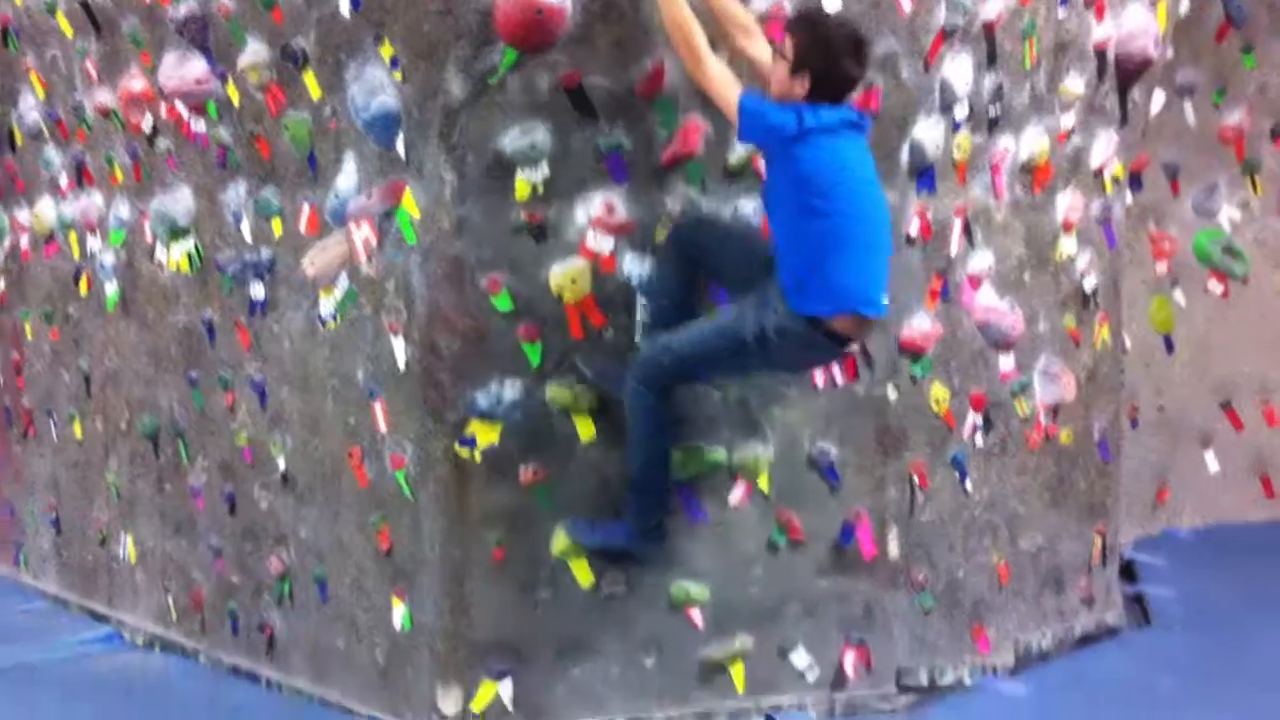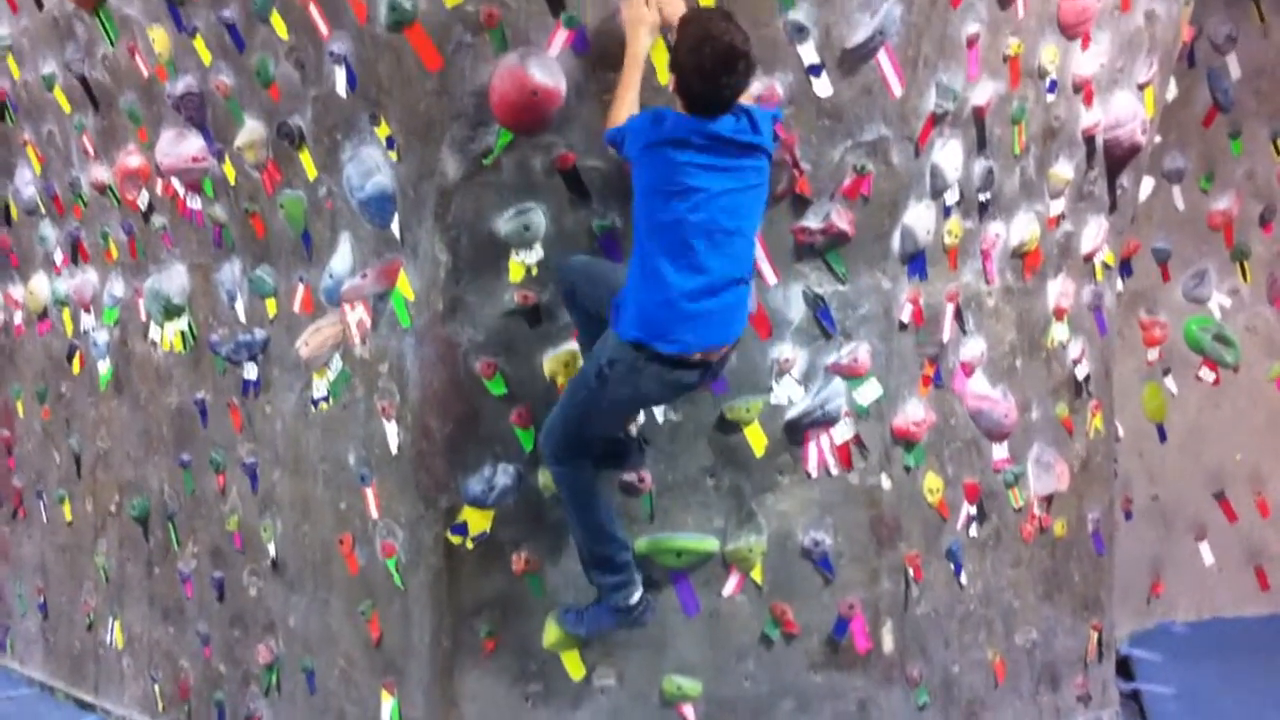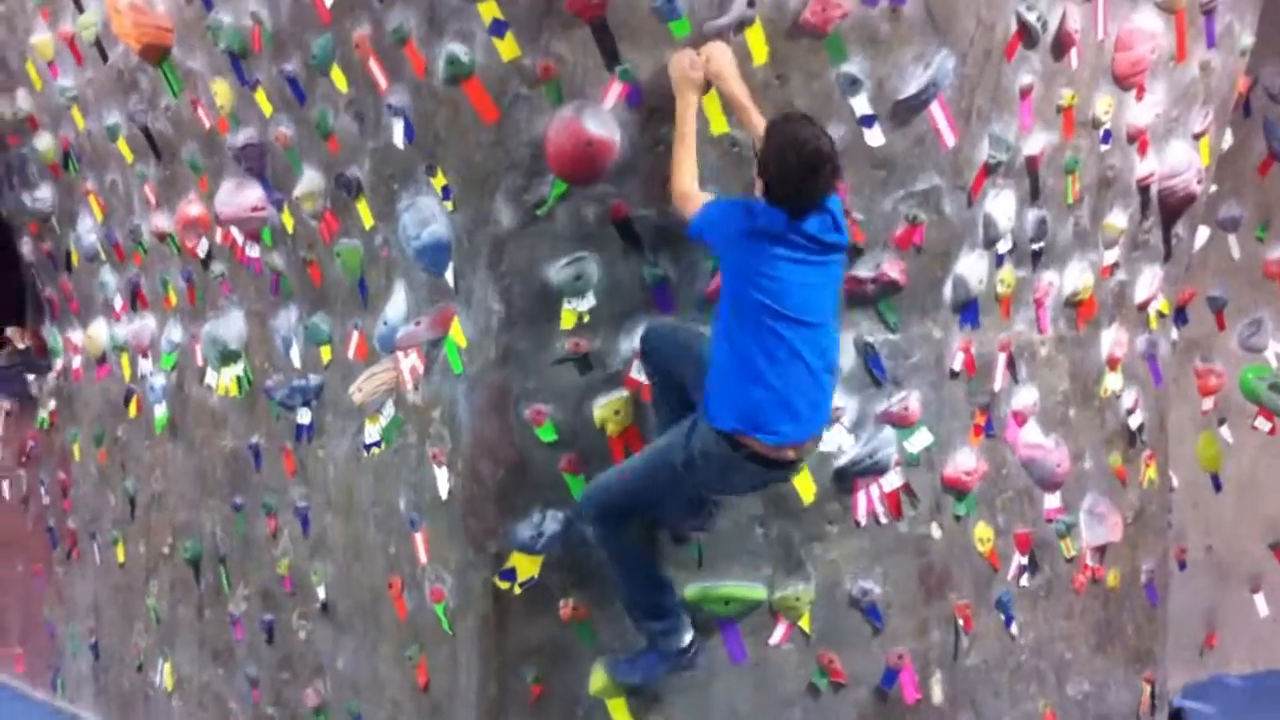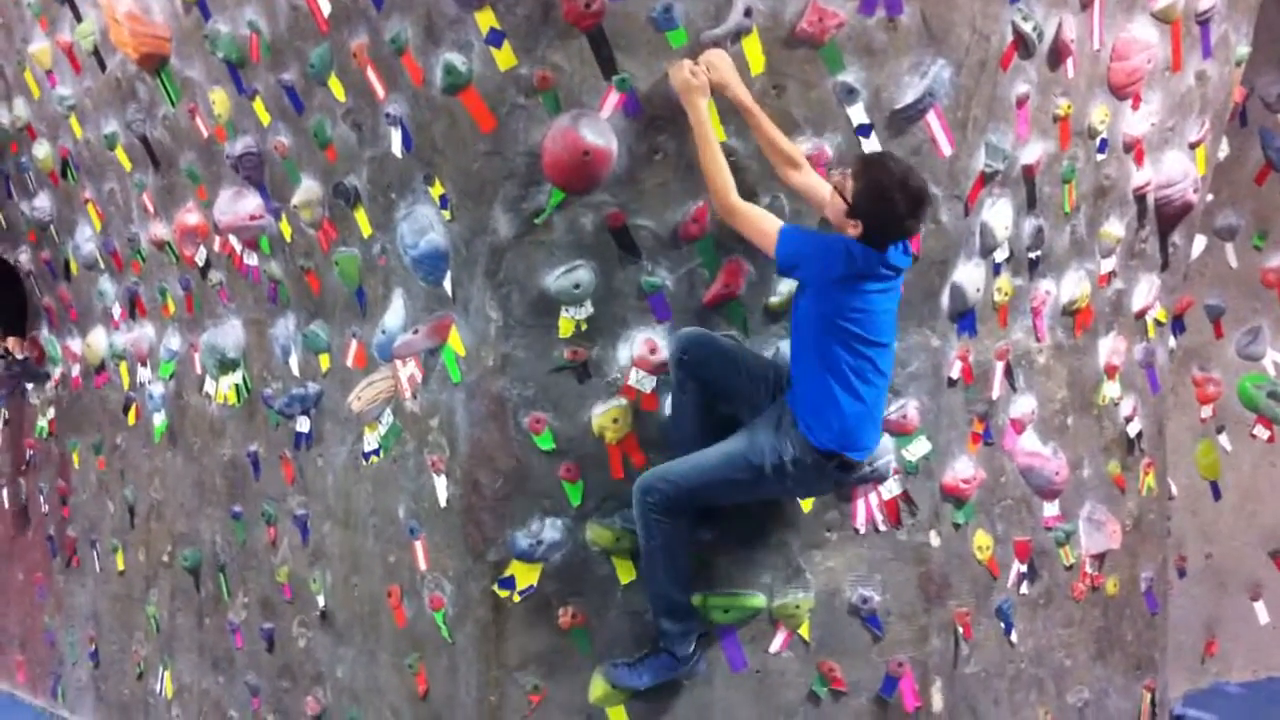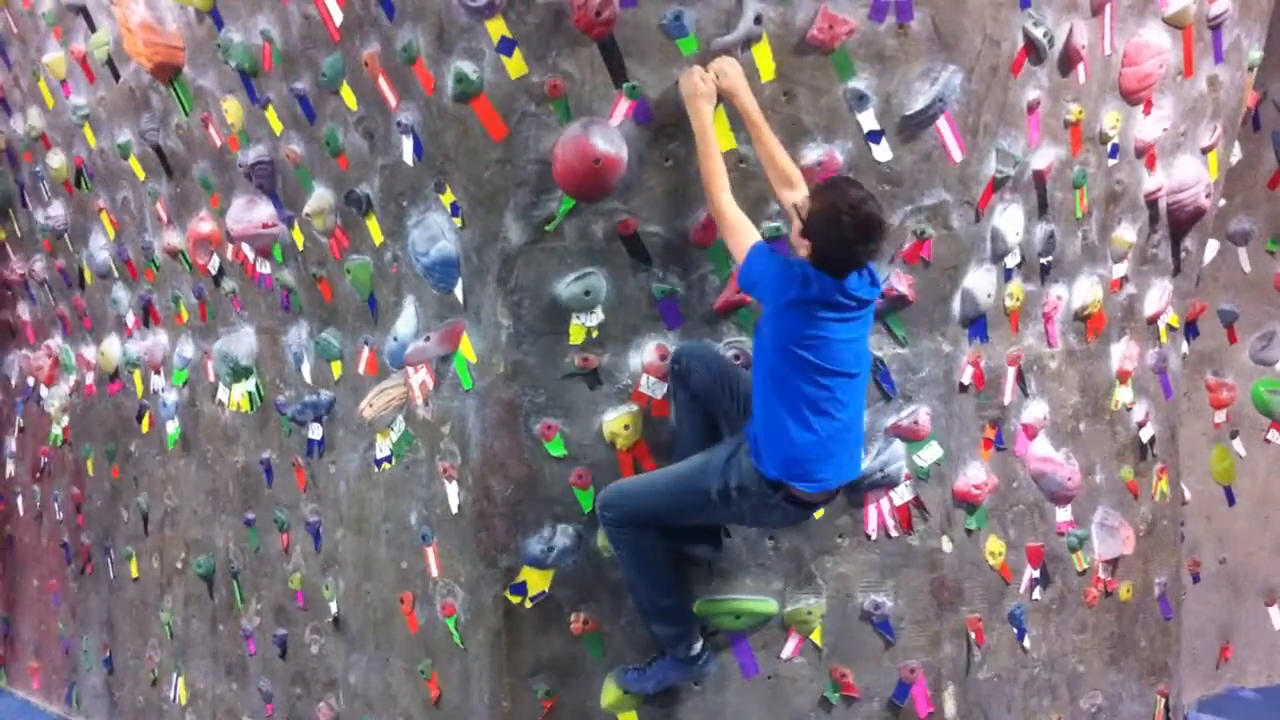
dt=0.7s
person 1, frame 1
left shoulder: (794, 129)
right shoulder: (834, 116)
left elbow: (701, 62)
left hip: (810, 325)
right hip: (808, 288)
left knee: (648, 372)
right knee: (688, 233)
left ankle: (643, 522)
right ankle: (638, 375)
person 1, frame 2
left shoulder: (655, 135)
right shoulder: (758, 132)
left elbow: (617, 119)
right elbow: (731, 84)
left hip: (653, 349)
right hip: (716, 347)
left knee: (562, 447)
right knee: (575, 274)
left ankle: (622, 593)
right ankle: (615, 436)
person 1, frame 3
left shoulder: (747, 226)
right shoulder: (832, 223)
left elbow: (683, 192)
right elbow: (791, 166)
left wrist: (688, 97)
right wrist: (734, 85)
left hip: (741, 444)
right hip: (796, 434)
left knee: (599, 506)
right knee: (661, 338)
left ankle: (671, 638)
right ankle: (683, 498)
person 1, frame 4
left shoulder: (840, 259)
right shoulder: (885, 240)
left elbow: (729, 206)
right elbow: (794, 167)
left wrist: (697, 105)
right wrist: (737, 94)
left hip: (817, 447)
right hip: (808, 406)
left knee: (654, 493)
right knee: (690, 348)
left ankle: (677, 646)
right ankle: (702, 488)
person 1, frame 5
left shoulder: (790, 285)
right shoulder: (860, 272)
left elbow: (724, 207)
right elbow: (793, 189)
left wrist: (701, 111)
right wrist: (744, 100)
left hip: (780, 484)
right hip: (829, 466)
left knee: (617, 508)
right knee: (690, 361)
left ankle: (685, 650)
right ankle: (698, 516)
